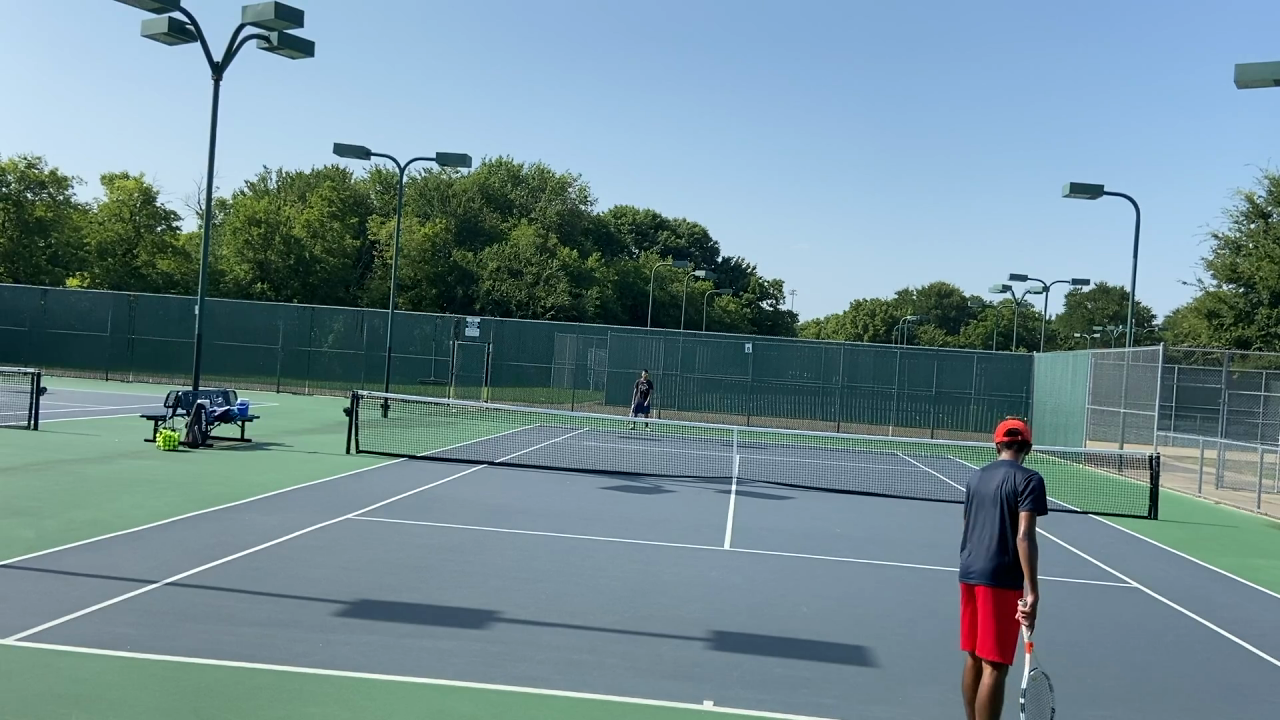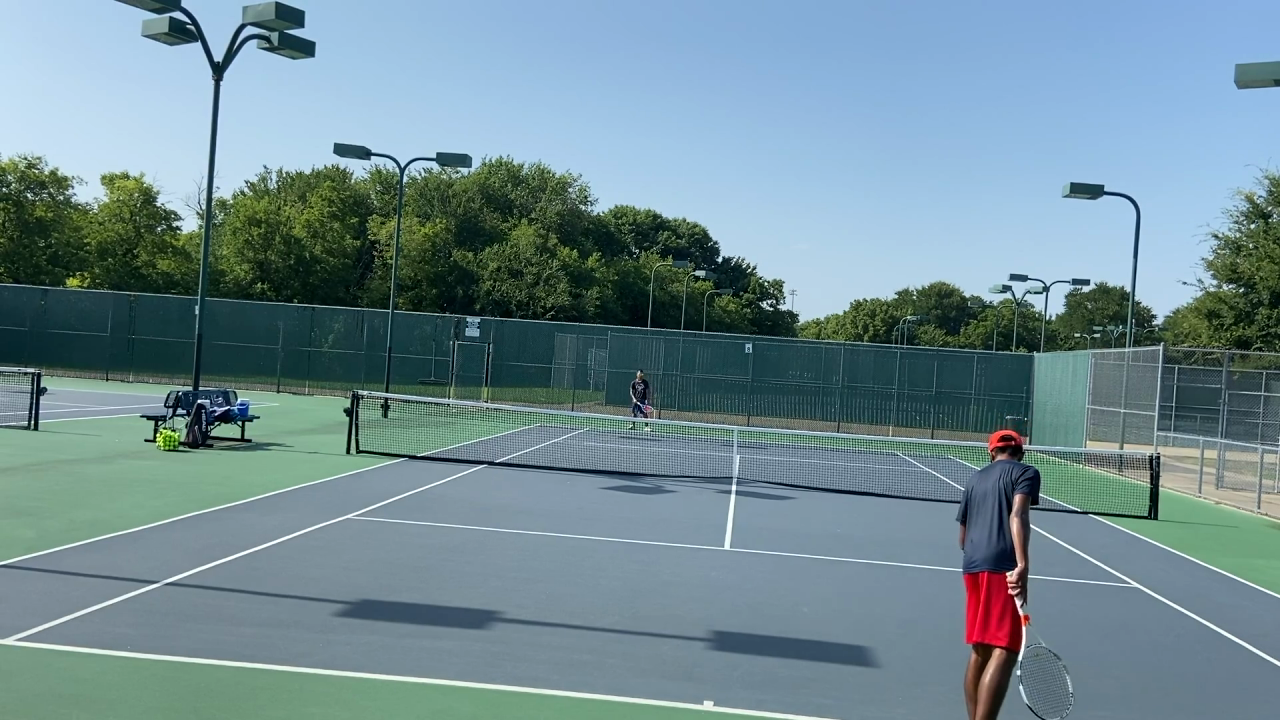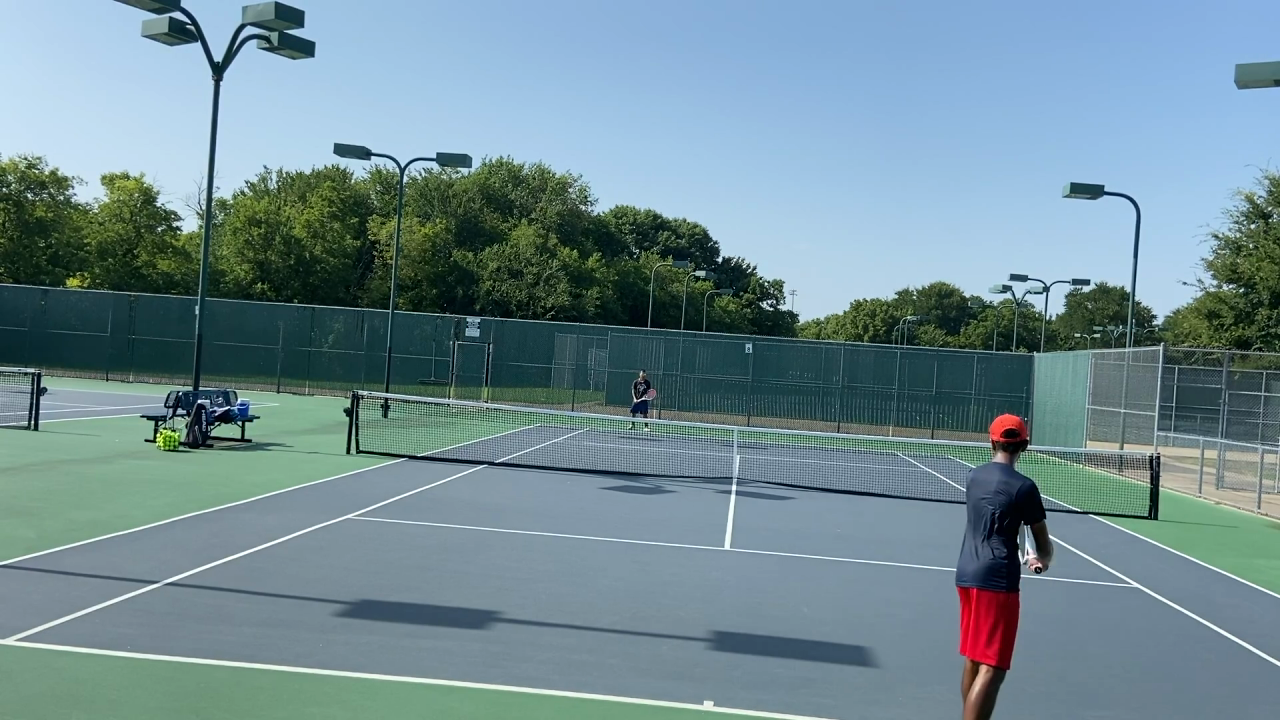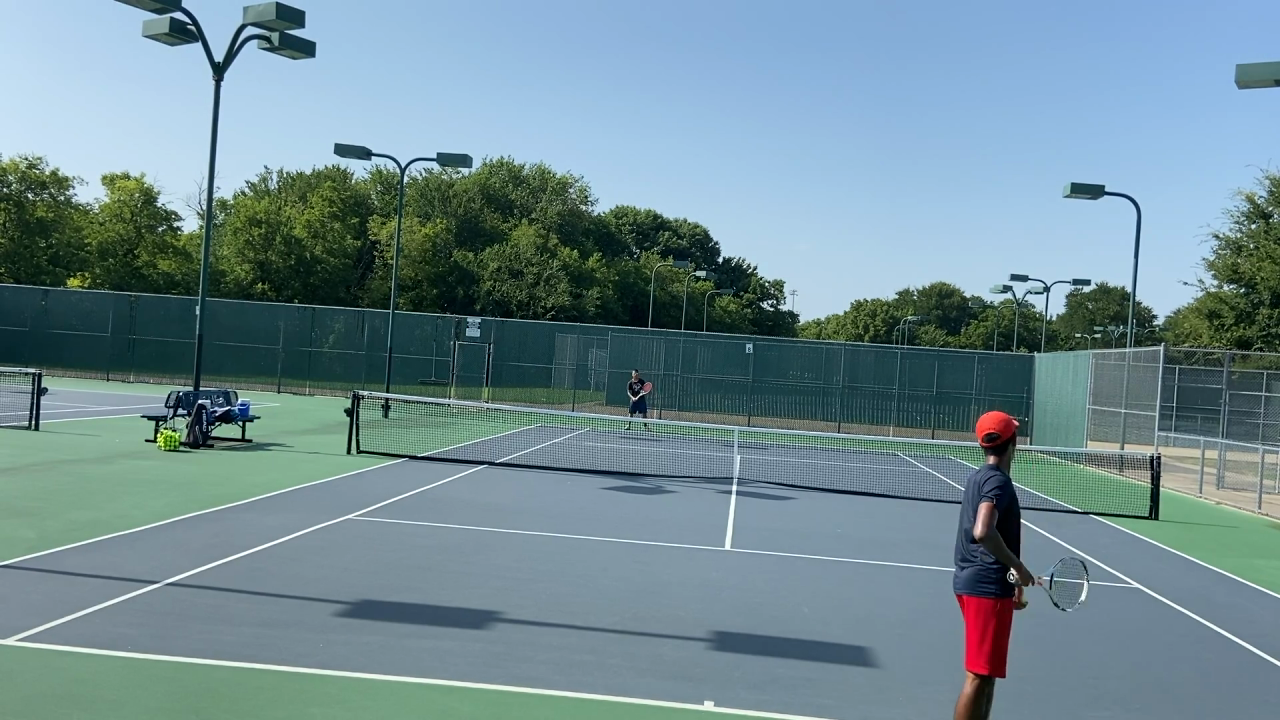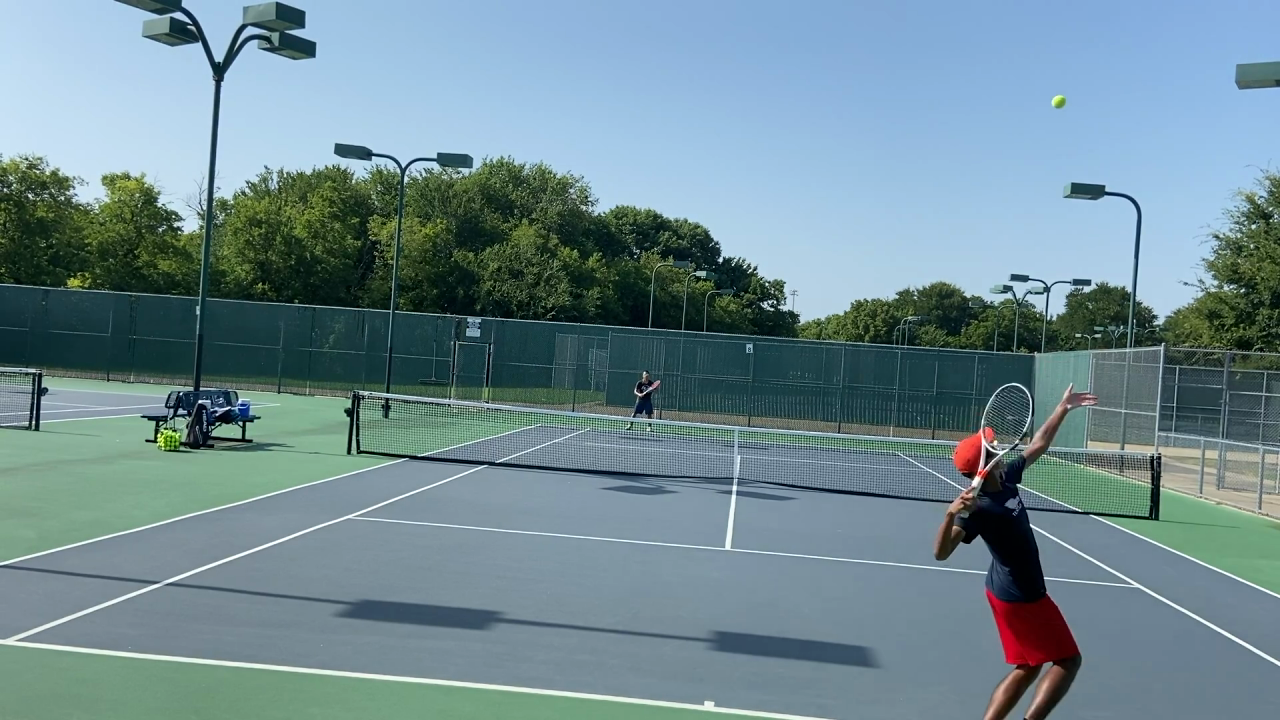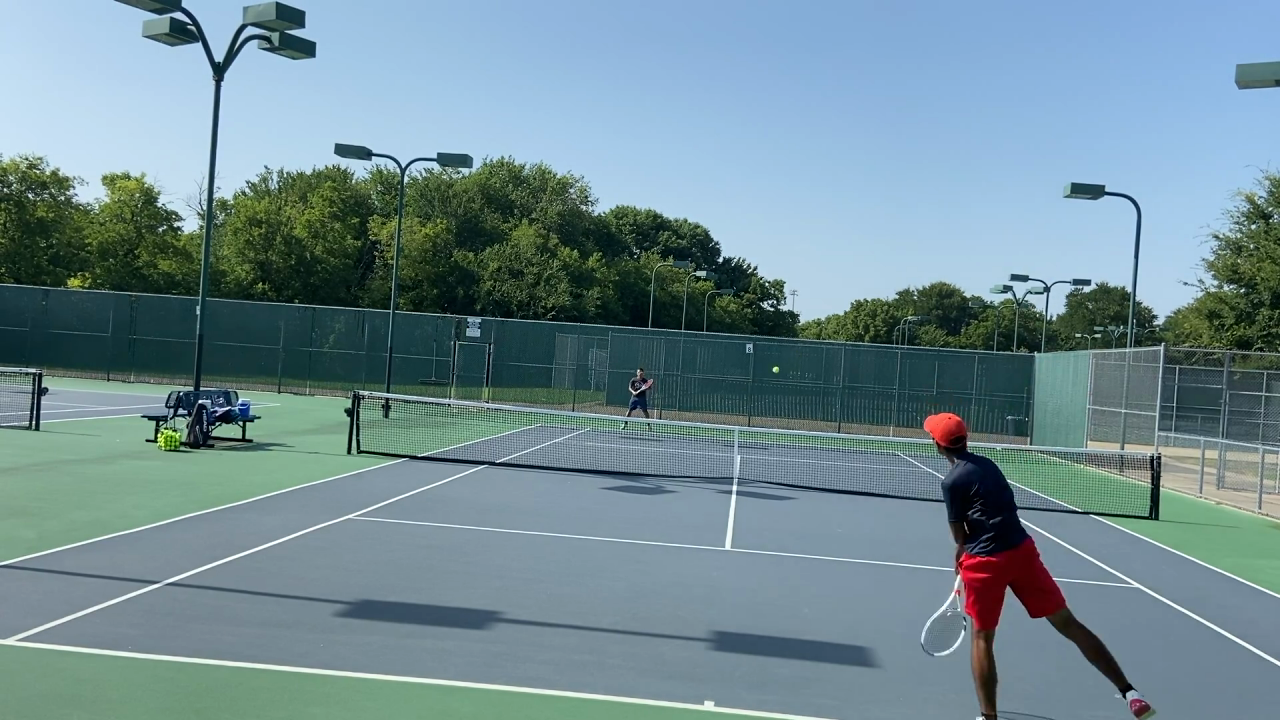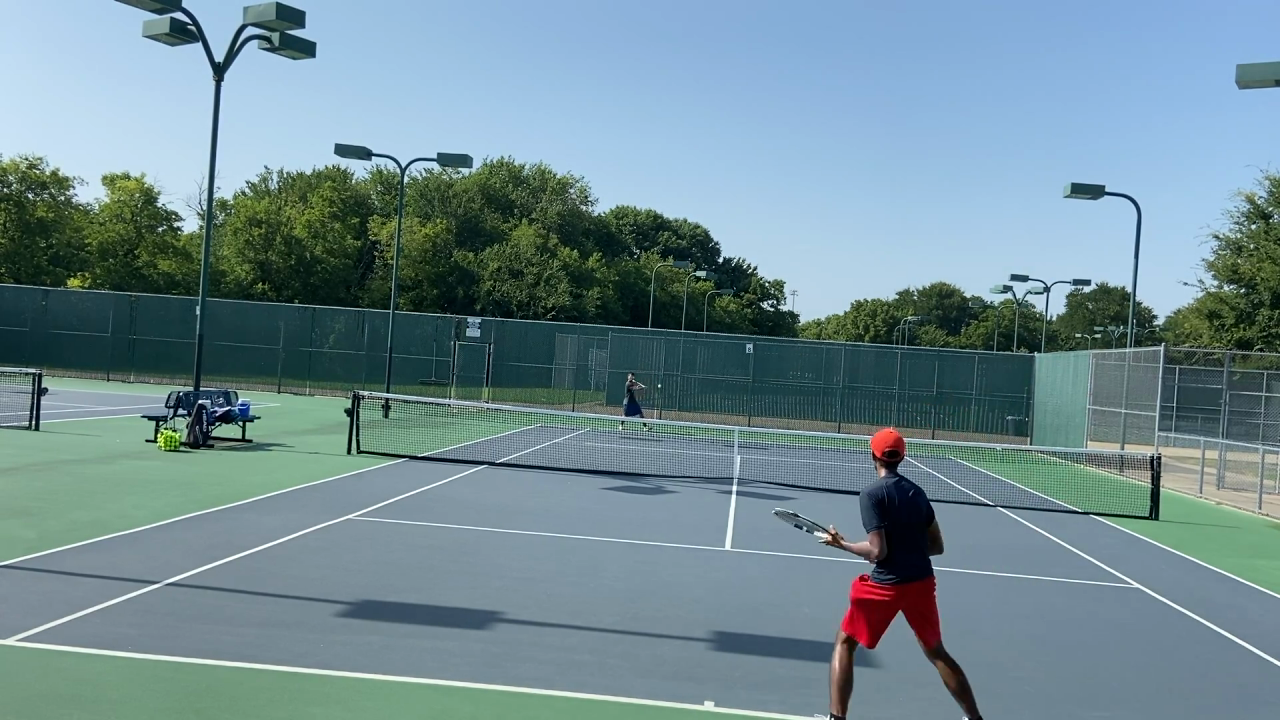
dt=0.7s
person 1, frame 1
left shoulder: (978, 477)
right shoulder: (1029, 479)
right elbow: (1024, 537)
right wrist: (1032, 593)
left hip: (969, 572)
right hip: (1001, 579)
left knee: (975, 657)
right knee: (995, 666)
person 1, frame 2
left shoulder: (975, 479)
right shoulder: (1026, 472)
right elbow: (1018, 515)
right wrist: (1022, 565)
left hip: (973, 566)
right hip: (1003, 567)
left knee: (980, 650)
right knee: (1003, 652)
person 1, frame 3
left shoulder: (974, 476)
right shoulder: (1023, 486)
right elbow: (1043, 545)
right wrist: (1043, 560)
left hip: (967, 575)
right hip: (997, 580)
left knee: (974, 660)
right knee: (991, 669)
person 1, frame 4
left shoulder: (980, 476)
right shoulder: (997, 481)
right elbow: (982, 532)
left wrist: (1014, 586)
right wrist: (1018, 567)
left hip: (971, 581)
right hip: (987, 587)
left knee: (984, 670)
right knee: (980, 675)
person 1, frame 5
left shoulder: (1005, 476)
right shoulder: (978, 507)
left elbow: (1037, 445)
right elbow: (941, 552)
left wrist: (1063, 407)
right wrist: (952, 512)
left hip: (1010, 590)
right hip: (1023, 596)
left knee: (1027, 666)
right knee: (1067, 660)
person 1, frame 6
left shoulder: (952, 483)
right shoulder: (986, 464)
left elbow: (960, 538)
left wrist: (959, 563)
left hip: (986, 561)
right hip: (1022, 550)
left knee: (982, 637)
right knee: (1067, 624)
right ankle: (1129, 693)
person 1, frame 7
left shoulder: (871, 495)
right shoulder: (916, 493)
left elbow: (877, 552)
right elbow: (937, 547)
left wrist: (843, 544)
left hip: (886, 585)
right hip: (922, 581)
left knee: (844, 644)
right knee: (936, 652)
